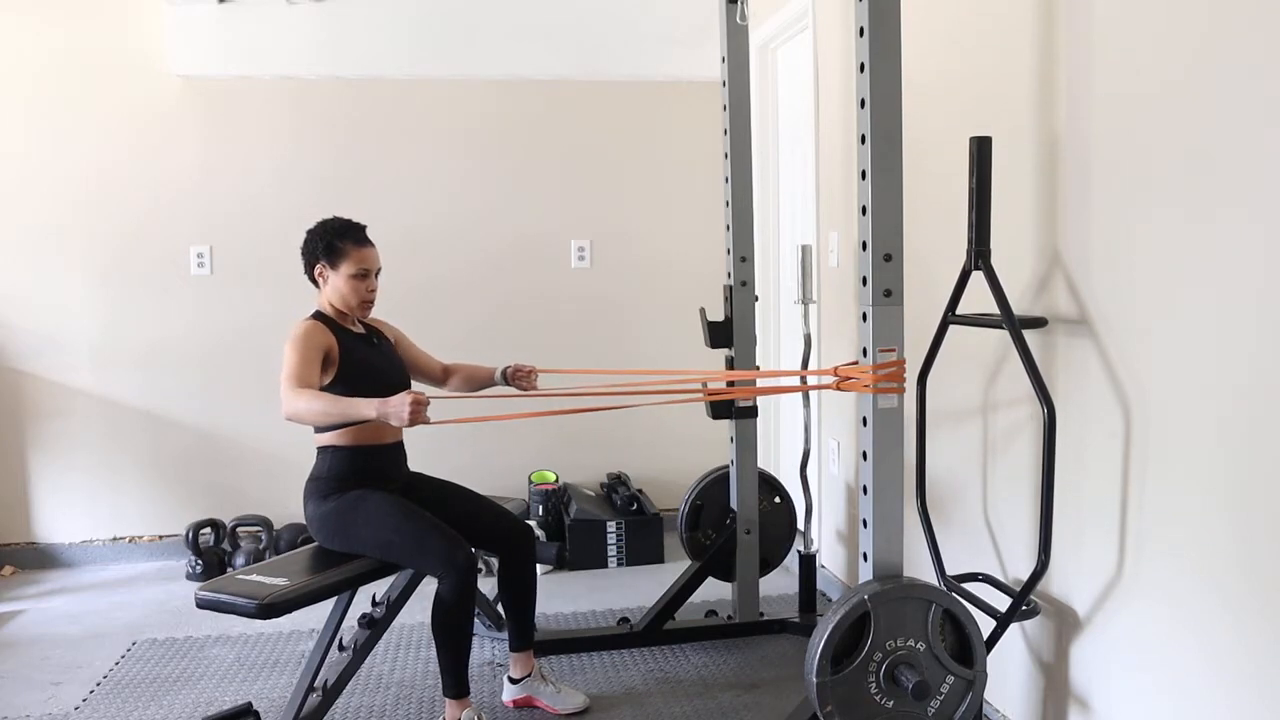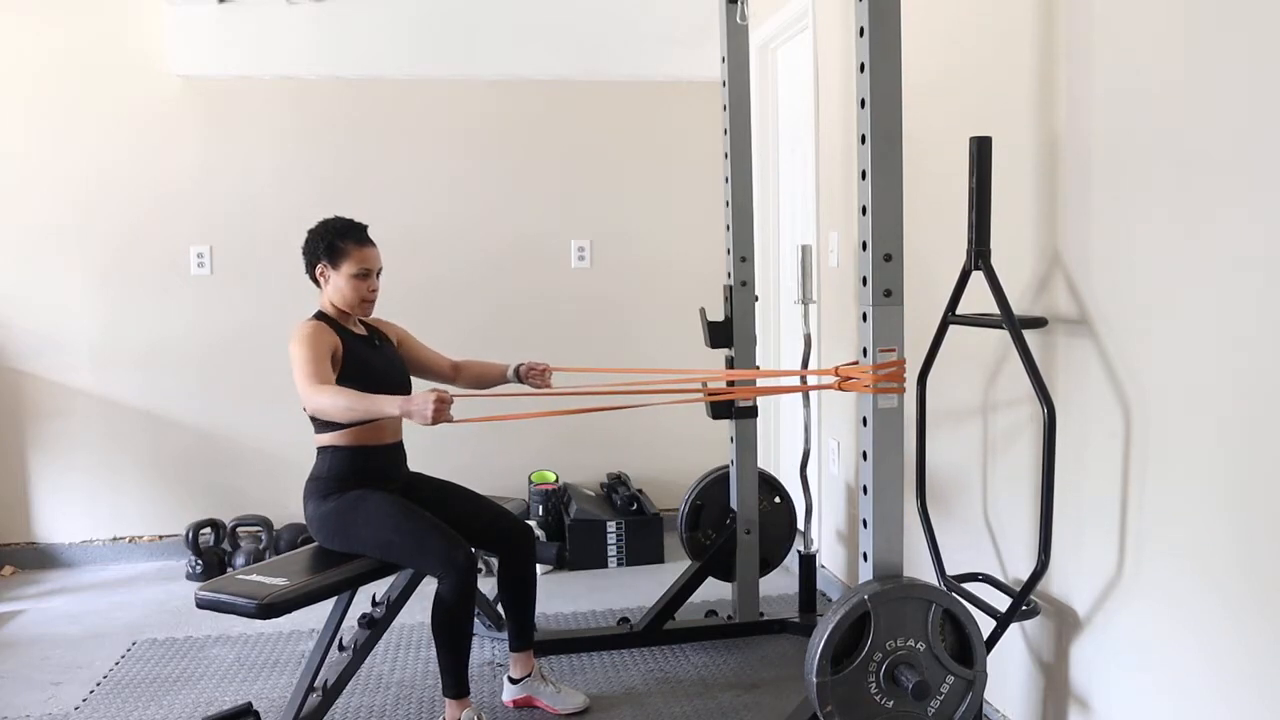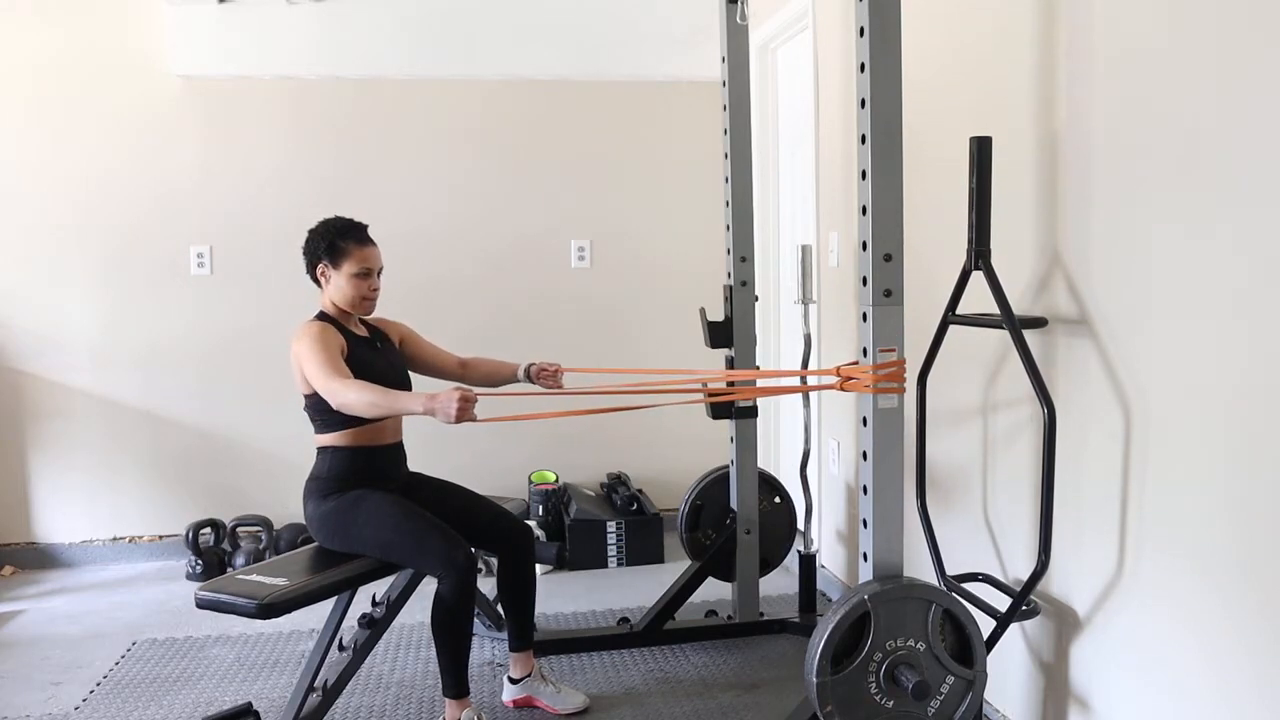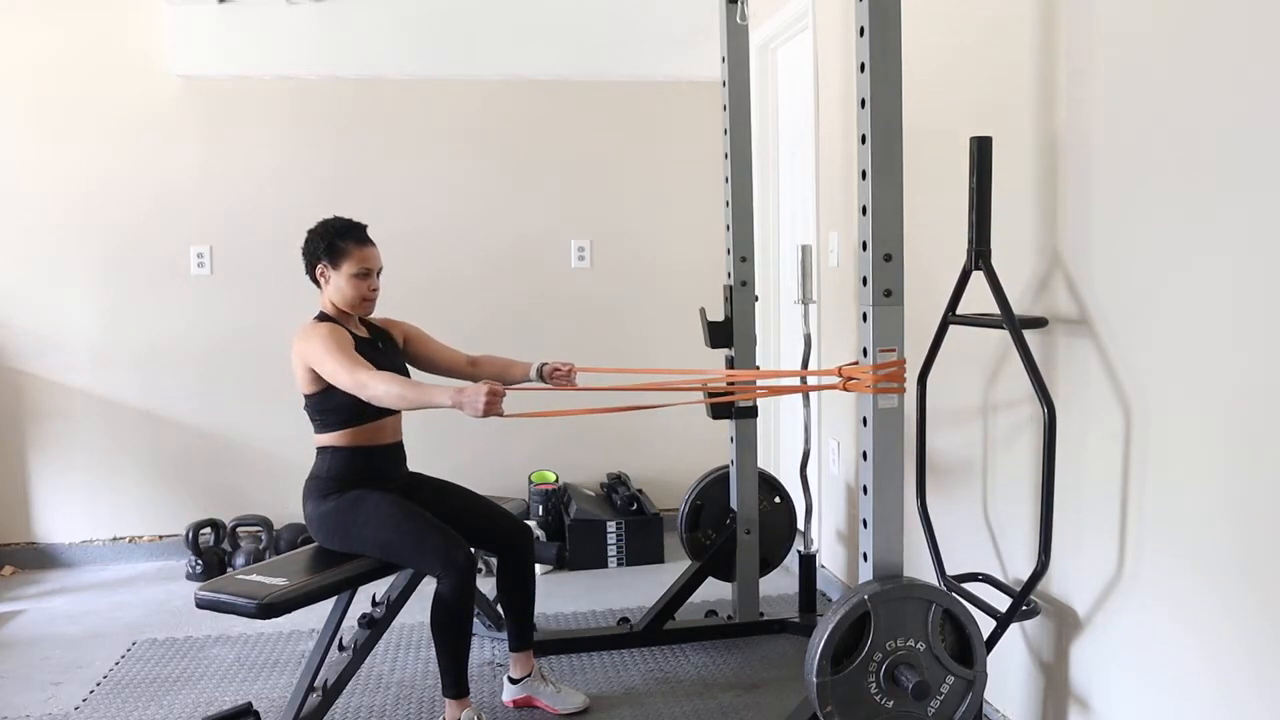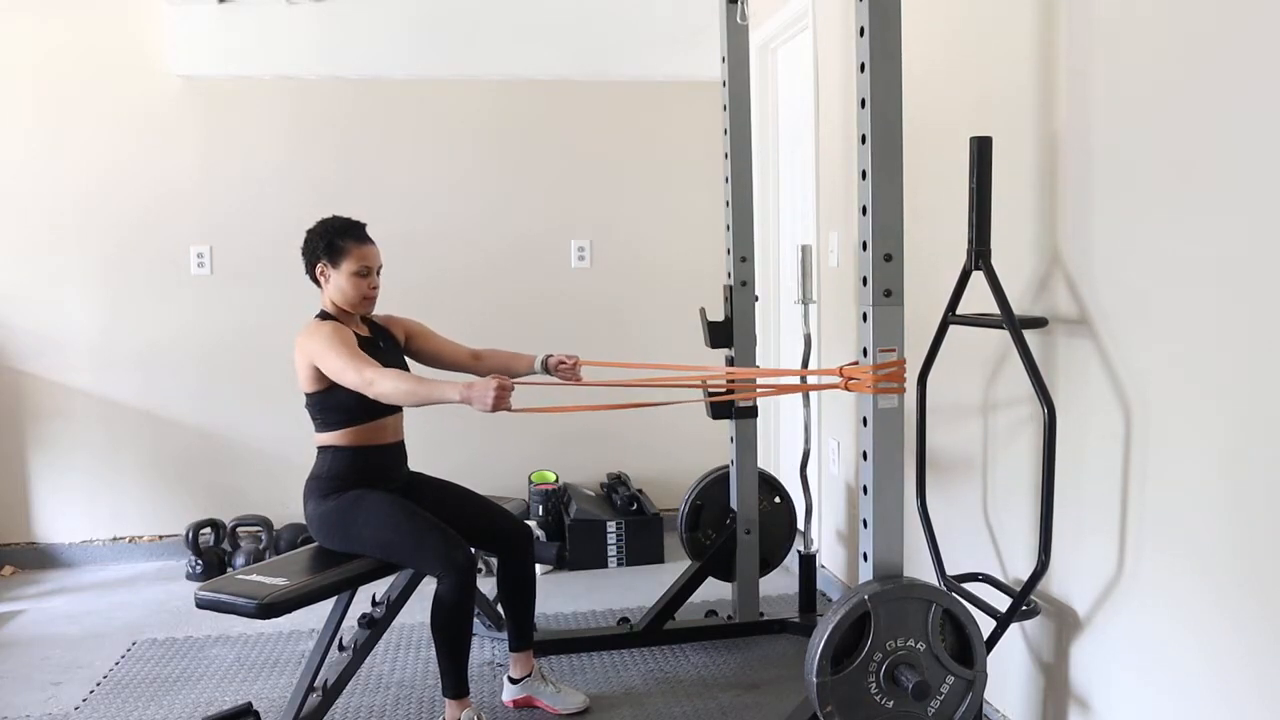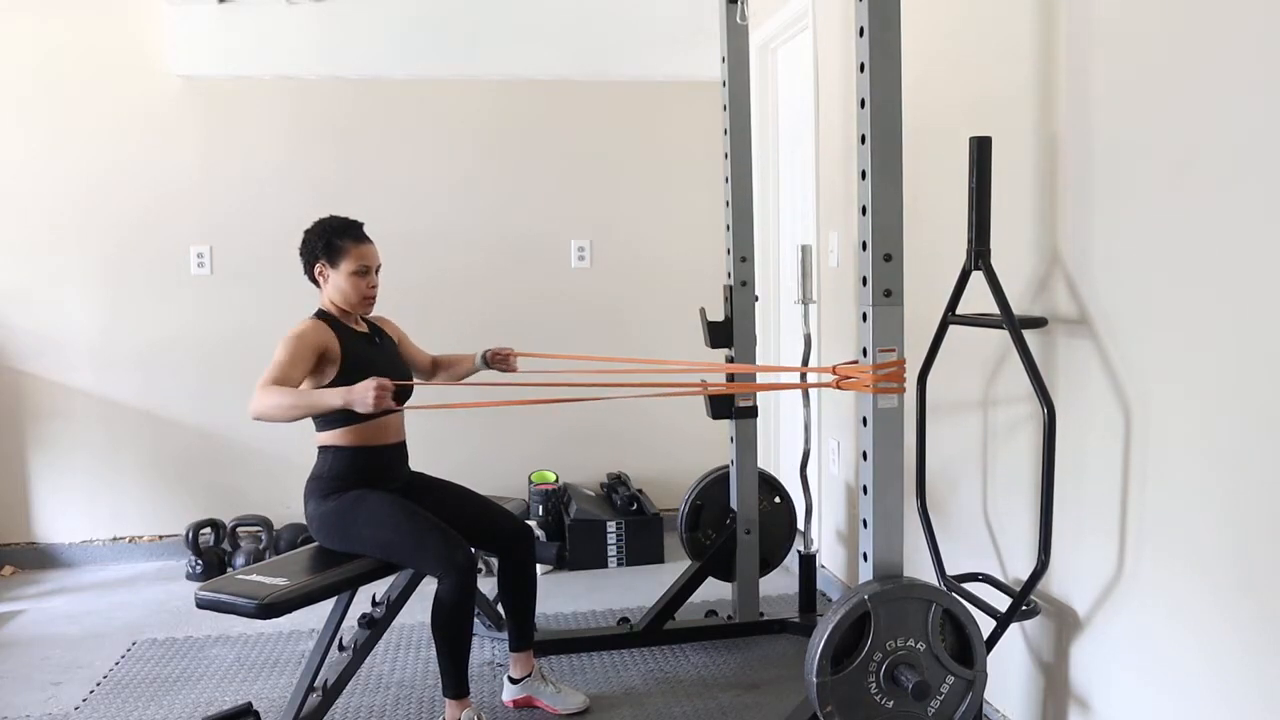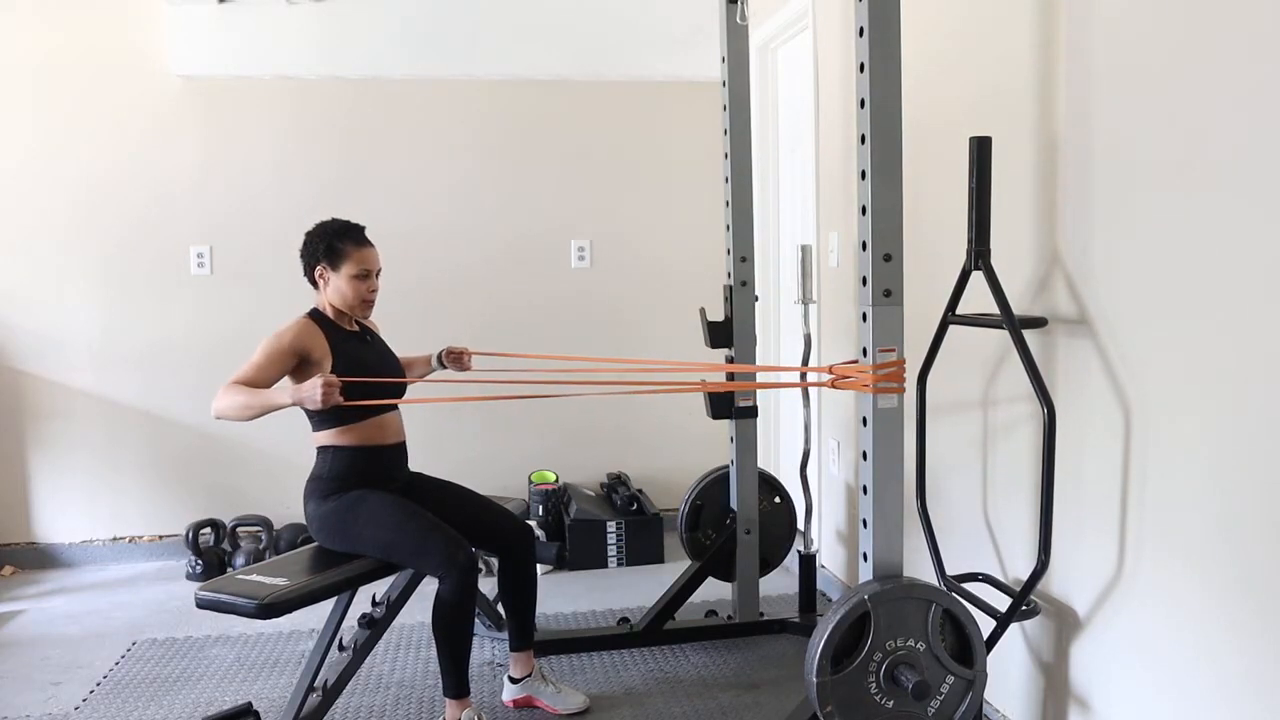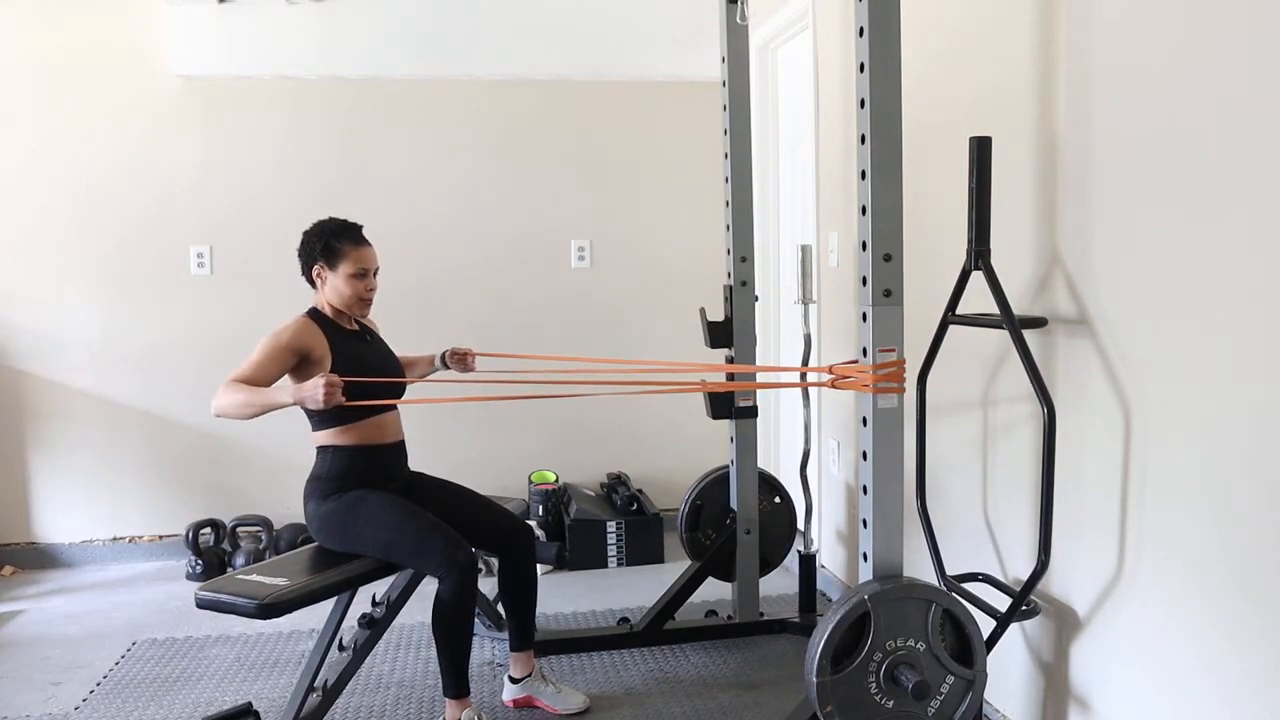
dt=0.3s
person 1, frame 1
left shoulder: (380, 332)
right shoulder: (312, 334)
left elbow: (443, 375)
right elbow: (294, 403)
left wrist: (502, 376)
right wrist: (379, 407)
left hip: (396, 479)
right hip: (342, 494)
left knee: (515, 535)
right knee: (455, 561)
left ankle: (522, 676)
person 1, frame 2
left shoulder: (383, 333)
right shoulder: (313, 335)
left elbow: (451, 370)
right elbow: (319, 399)
left wrist: (514, 372)
right wrist: (404, 406)
left hip: (396, 480)
right hip: (341, 496)
left knee: (516, 536)
right knee: (456, 562)
left ankle: (523, 677)
person 1, frame 3
left shoulder: (386, 333)
right shoulder: (315, 336)
left elbow: (459, 367)
right elbow: (343, 394)
left wrist: (525, 372)
right wrist: (427, 404)
left hip: (396, 480)
right hip: (341, 495)
left knee: (515, 535)
right knee: (456, 561)
left ankle: (523, 677)
person 1, frame 4
left shoulder: (388, 331)
right shoulder: (317, 338)
left elbow: (467, 364)
right elbow: (372, 388)
left wrist: (537, 371)
right wrist: (457, 398)
left hip: (395, 480)
right hip: (341, 496)
left knee: (514, 536)
right knee: (455, 561)
left ankle: (522, 676)
person 1, frame 5
left shoulder: (391, 328)
right shoulder: (319, 336)
left elbow: (472, 357)
right elbow: (378, 384)
left wrist: (543, 364)
right wrist: (465, 393)
left hip: (396, 480)
right hip: (341, 496)
left knee: (515, 536)
right knee: (455, 562)
left ankle: (522, 677)
person 1, frame 6
left shoulder: (383, 328)
right shoulder: (312, 336)
left elbow: (430, 367)
right elbow: (263, 402)
left wrist: (480, 361)
right wrist: (342, 396)
left hip: (398, 479)
right hip: (343, 495)
left knee: (516, 537)
right knee: (456, 563)
left ankle: (522, 677)
person 1, frame 7
left shoulder: (365, 329)
right shoulder: (301, 336)
right elbow: (224, 402)
left wrist: (438, 360)
right wrist: (297, 394)
left hip: (397, 480)
right hip: (343, 494)
left knee: (516, 536)
right knee: (457, 562)
left ankle: (522, 676)
person 1, frame 8
left shoulder: (365, 328)
right shoulder: (300, 334)
right elbow: (224, 400)
left wrist: (441, 361)
right wrist: (298, 394)
left hip: (396, 480)
right hip: (342, 495)
left knee: (516, 536)
right knee: (456, 562)
left ankle: (522, 677)
